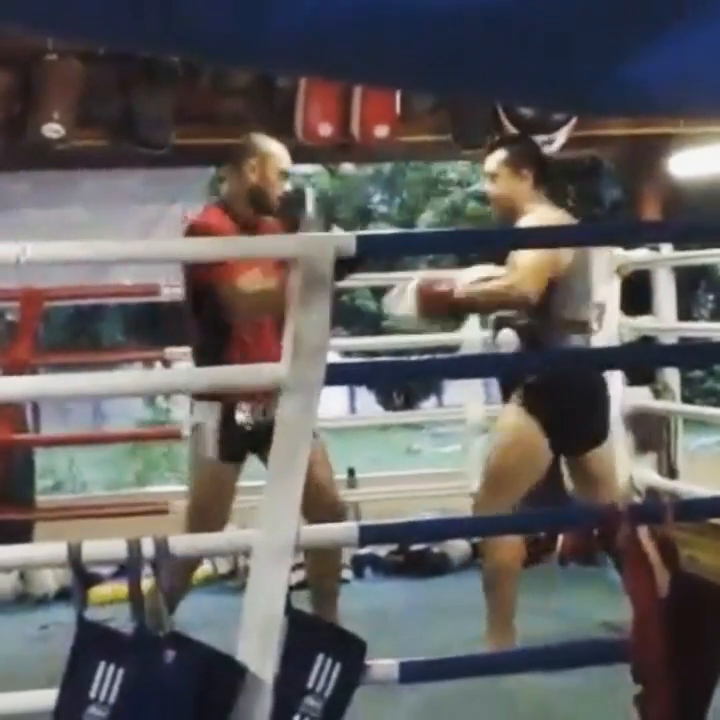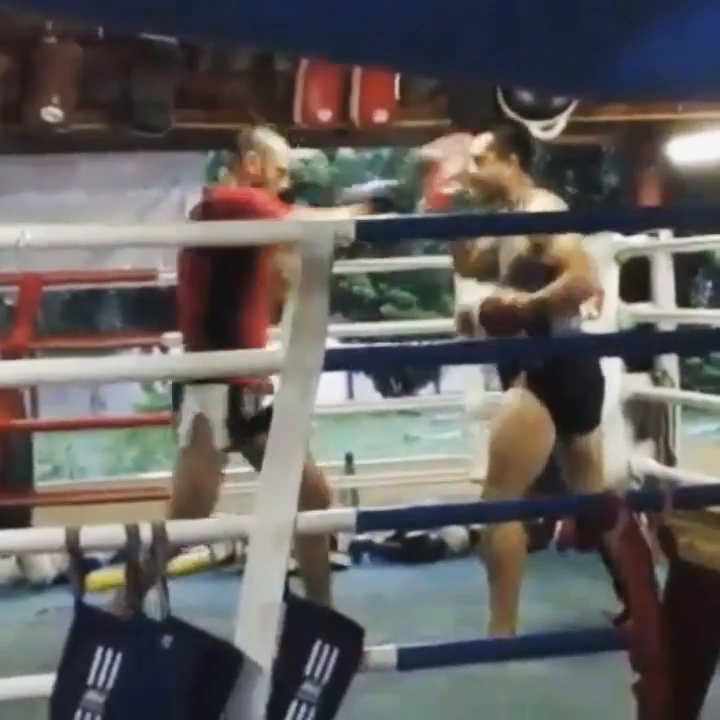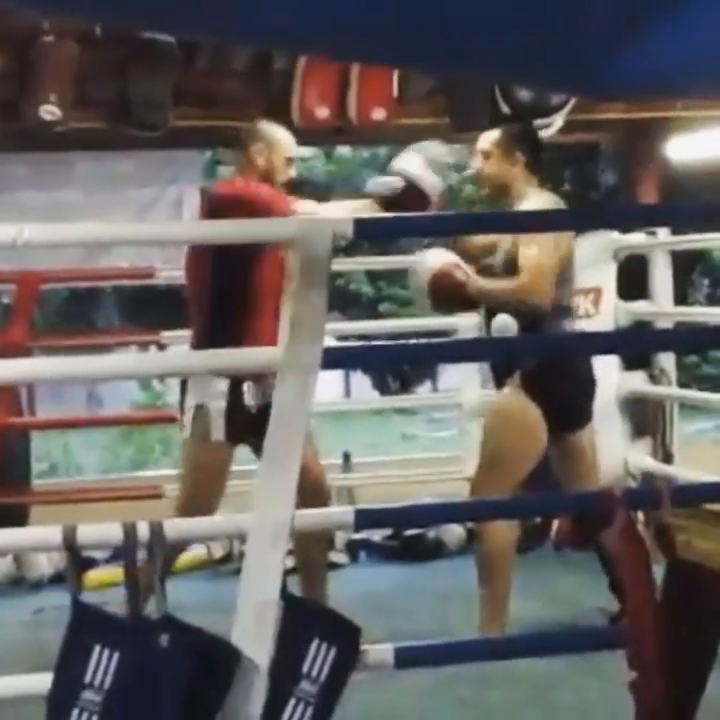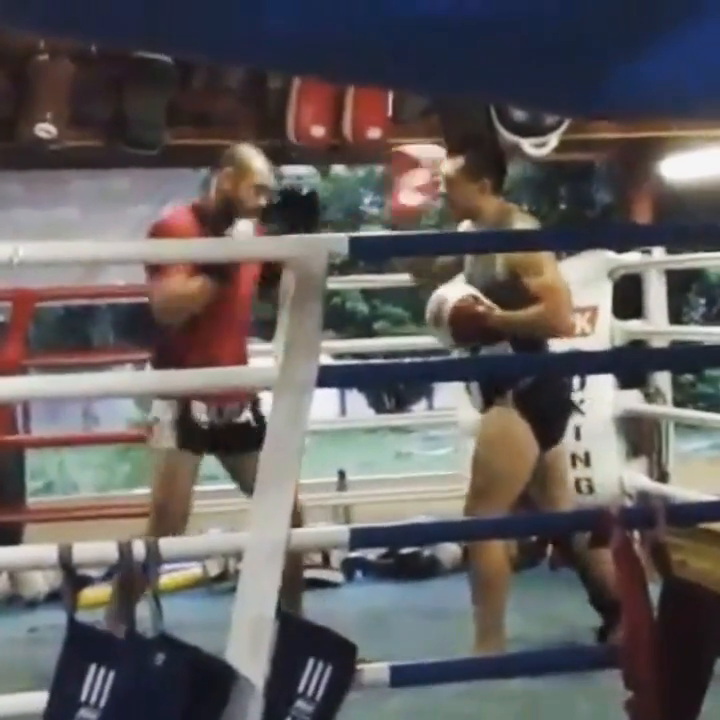
dt=0.5s
person 1, frame 1
left shoulder: (537, 224)
right shoulder: (563, 226)
left elbow: (522, 289)
left wrist: (456, 297)
right wrist: (473, 295)
left hip: (549, 385)
right hip: (585, 379)
left knee: (493, 510)
right knee: (605, 508)
left ankle: (500, 644)
person 1, frame 2
left shoulder: (542, 210)
right shoulder: (512, 219)
left elbow: (585, 278)
right elbow: (469, 267)
left wrist: (523, 306)
left hip: (547, 369)
right hip: (577, 365)
left knee: (500, 499)
right knee: (594, 496)
left ankle: (501, 632)
person 1, frame 3
left shoulder: (537, 212)
right shoulder: (523, 217)
left elbow: (535, 293)
right elbow: (482, 257)
left wrist: (470, 289)
left hip: (541, 369)
right hip: (564, 365)
left knee: (489, 497)
right knee: (590, 495)
left ankle: (492, 634)
right ankle: (642, 610)
person 1, frame 4
left shoulder: (522, 236)
right shoulder: (472, 235)
left elbow: (561, 318)
right elbow: (427, 274)
left wrist: (492, 319)
left hip: (526, 388)
right hip: (519, 389)
left knee: (483, 517)
right knee: (562, 513)
left ankle: (489, 649)
right ankle: (624, 617)
person 2, frame 1
left shoulder: (268, 227)
right shoulder: (209, 228)
right elbow: (248, 304)
left hip: (277, 396)
right hip: (226, 404)
left knee: (329, 510)
right knee: (201, 534)
person 2, frame 2
left shoulder: (253, 211)
right shoulder: (229, 205)
left elbow: (273, 294)
right elbow: (316, 226)
right wrist: (370, 203)
left hip: (247, 388)
right hip: (212, 389)
left knee: (313, 496)
right knee: (184, 523)
person 2, frame 3
left shoulder: (260, 207)
right shoulder: (231, 198)
right elbow: (317, 217)
right wrist: (388, 196)
left hip: (259, 381)
right hip: (222, 380)
left knee: (313, 493)
right knee: (193, 516)
left ankle: (316, 610)
person 2, frame 4
right shoulder: (174, 228)
right elbow: (167, 309)
right wrist: (222, 265)
left hip: (237, 401)
right hip: (184, 400)
left knee: (288, 515)
right knee: (165, 529)
